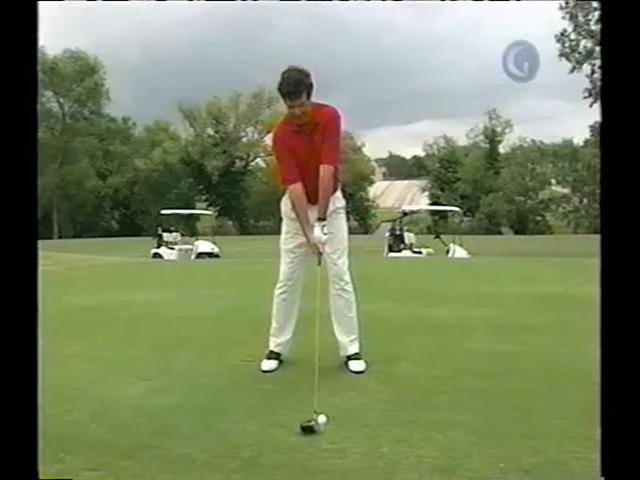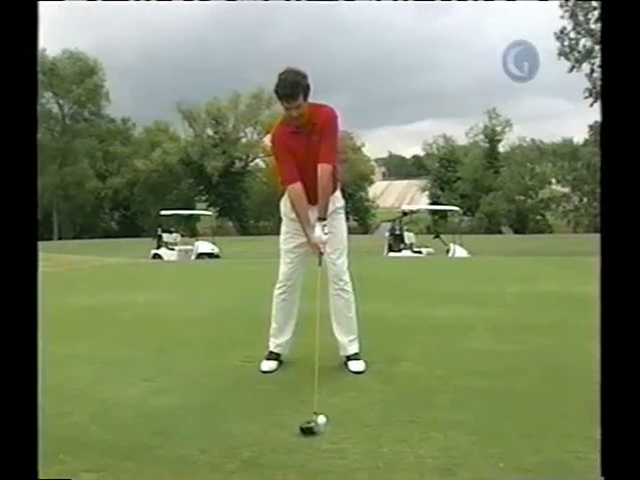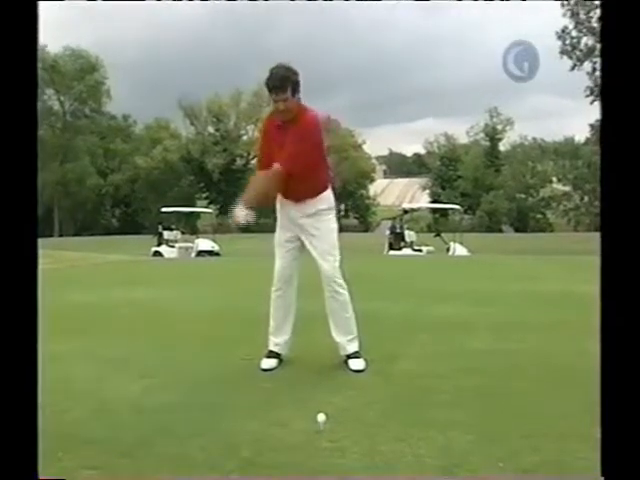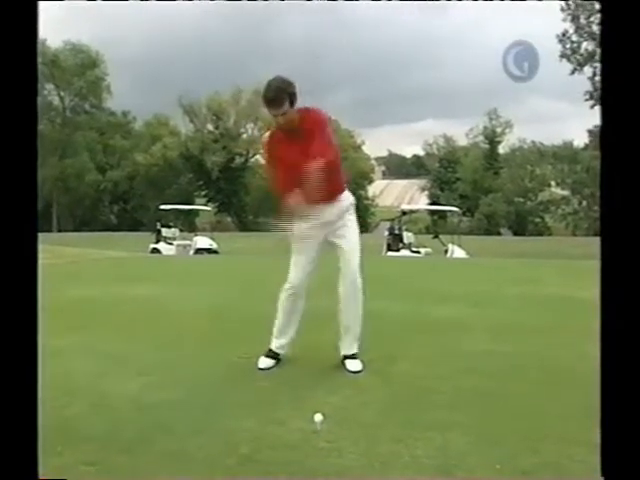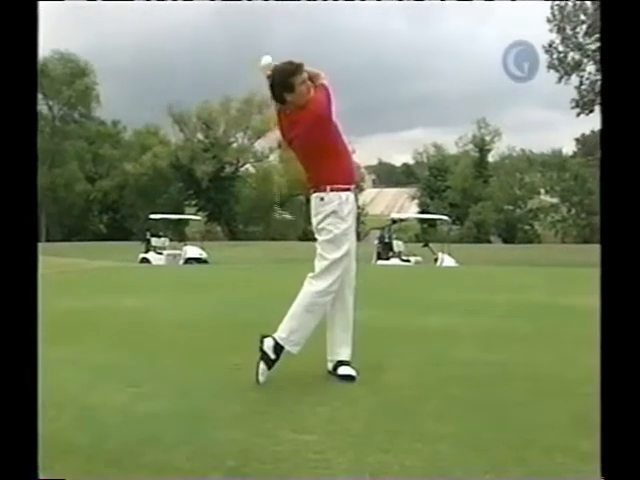
dt=0.7s
person 1, frame 1
left shoulder: (330, 117)
right shoulder: (281, 134)
left elbow: (327, 170)
right elbow: (293, 184)
left wrist: (321, 221)
right wrist: (308, 231)
left hip: (331, 204)
right hip: (295, 207)
left knee: (340, 276)
right knee: (288, 279)
left ankle: (350, 349)
right ankle: (277, 347)
person 1, frame 2
left shoulder: (327, 116)
right shoulder: (279, 136)
left elbow: (325, 169)
right elbow: (293, 184)
left wrist: (322, 221)
right wrist: (309, 232)
left hip: (330, 204)
right hip: (294, 208)
left knee: (339, 276)
right knee: (287, 279)
left ankle: (350, 348)
right ankle: (277, 348)
person 1, frame 3
left shoulder: (310, 122)
right shoulder: (270, 124)
left elbow: (278, 170)
right elbow: (263, 168)
left wrist: (248, 206)
right wrist: (245, 202)
left hip: (318, 205)
right hip: (286, 206)
left knee: (331, 275)
right knee: (282, 278)
left ankle: (350, 347)
right ankle: (277, 346)
person 1, frame 4
left shoulder: (314, 119)
right shoulder: (272, 143)
left elbow: (317, 166)
right elbow: (284, 188)
left wrist: (302, 197)
right wrist: (294, 206)
left hip: (341, 206)
right hip: (309, 214)
left knee: (351, 277)
right knee: (296, 282)
left ankle: (349, 349)
right ankle: (277, 346)
person 1, frame 5
left shoulder: (285, 118)
right shoulder: (315, 114)
right elbow: (322, 78)
left wrist: (284, 73)
right wrist: (294, 76)
left hip: (337, 200)
right hip: (335, 201)
left knee: (343, 282)
right knee: (325, 279)
left ankle: (339, 357)
right ankle: (278, 344)
